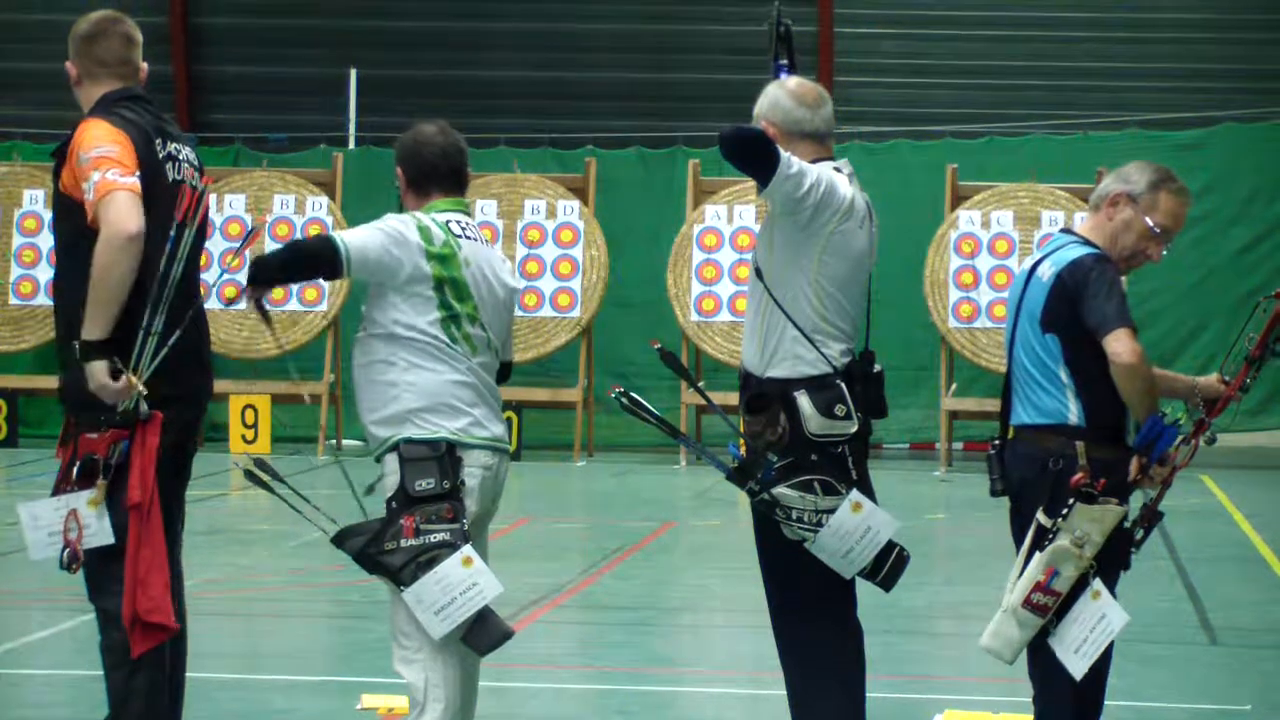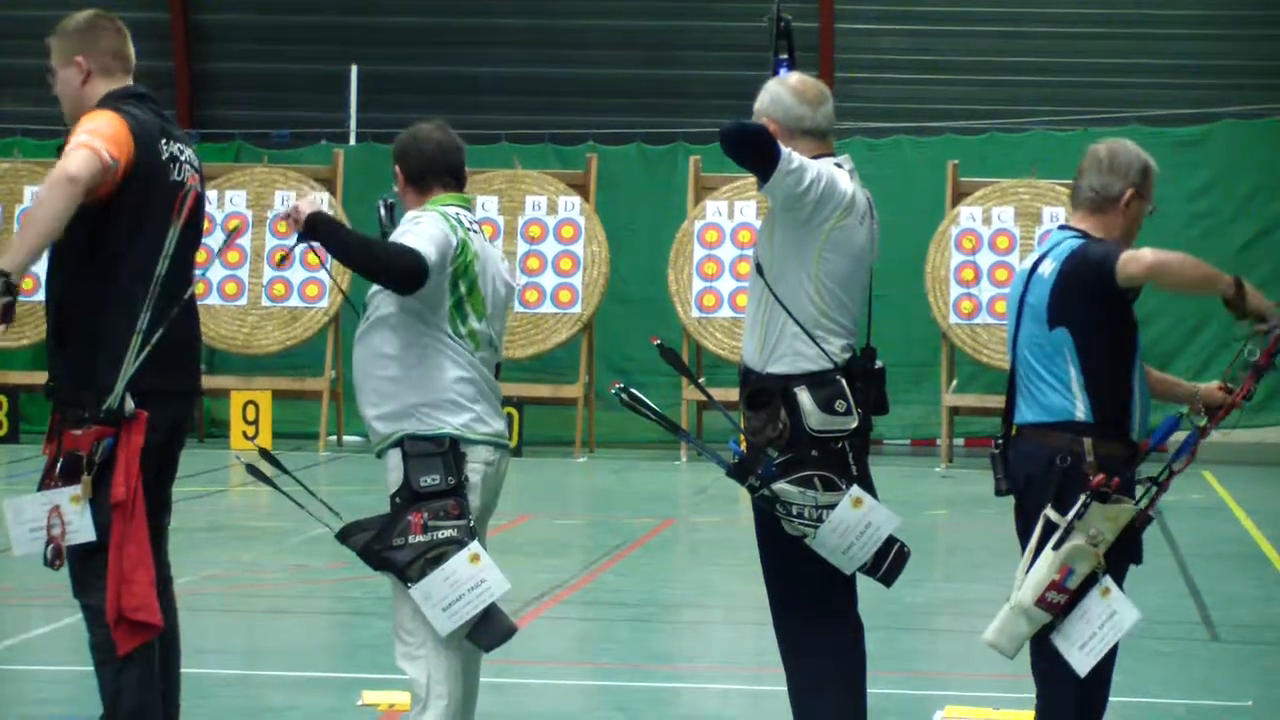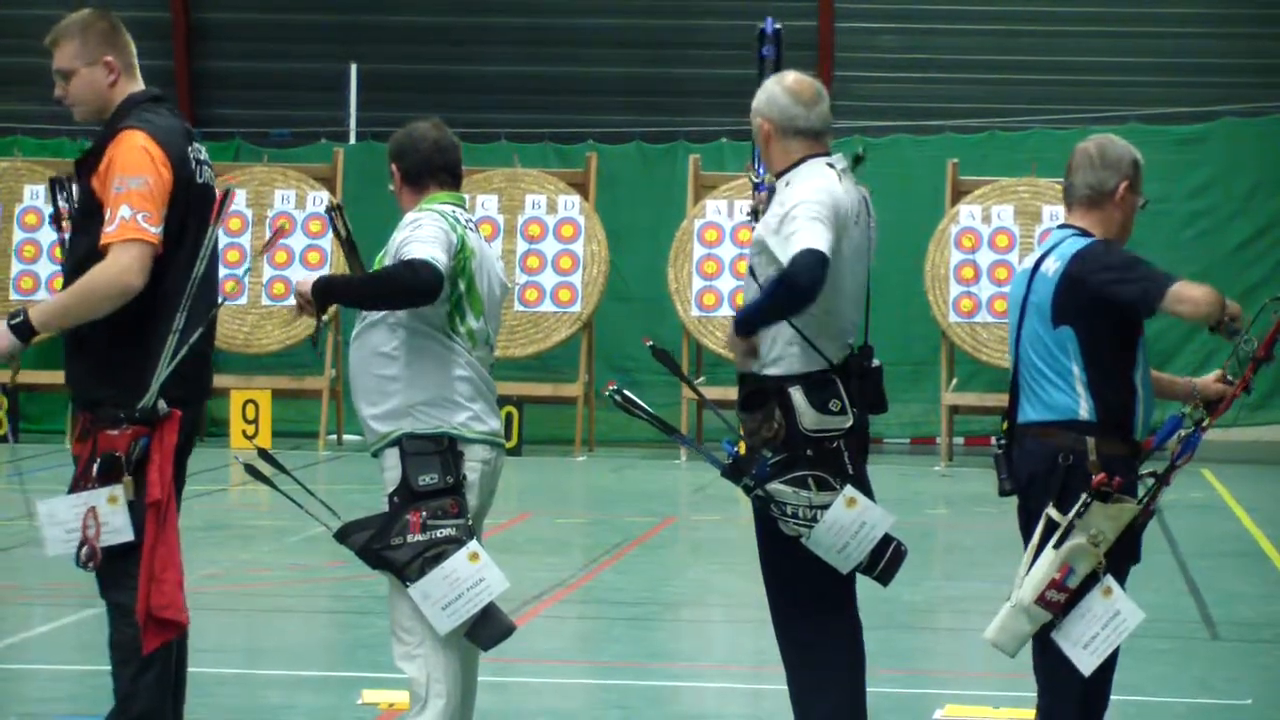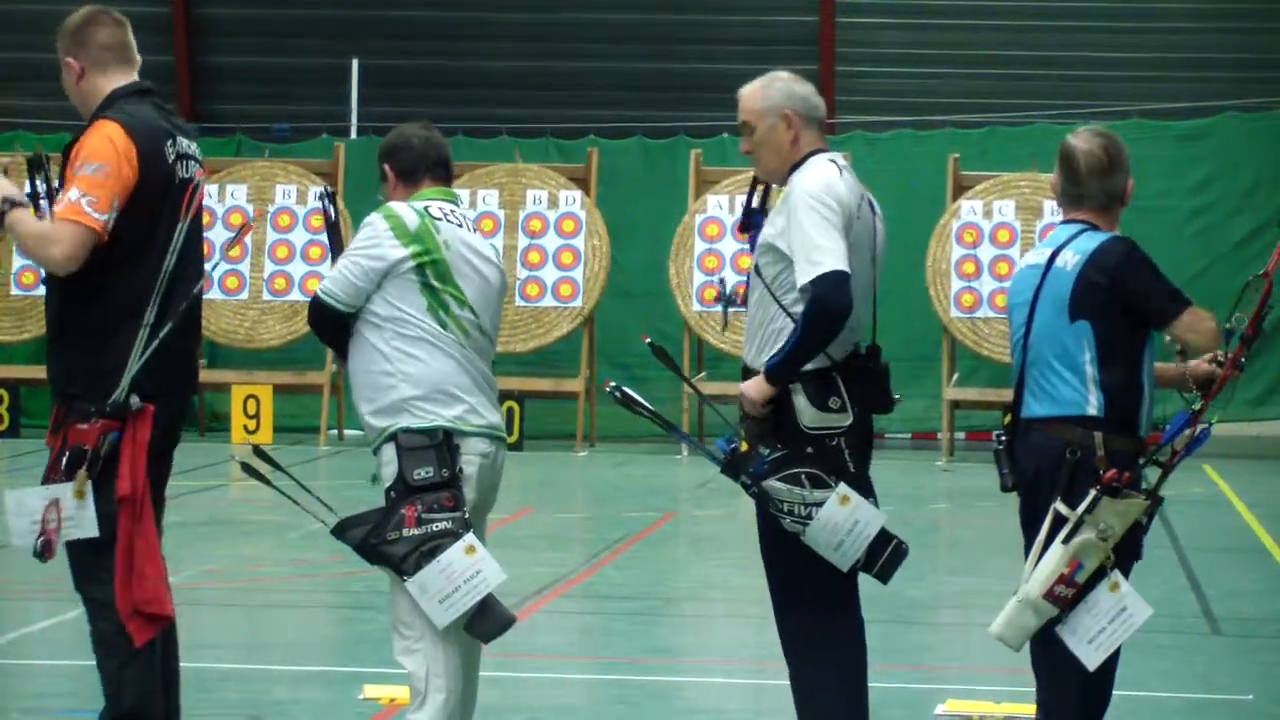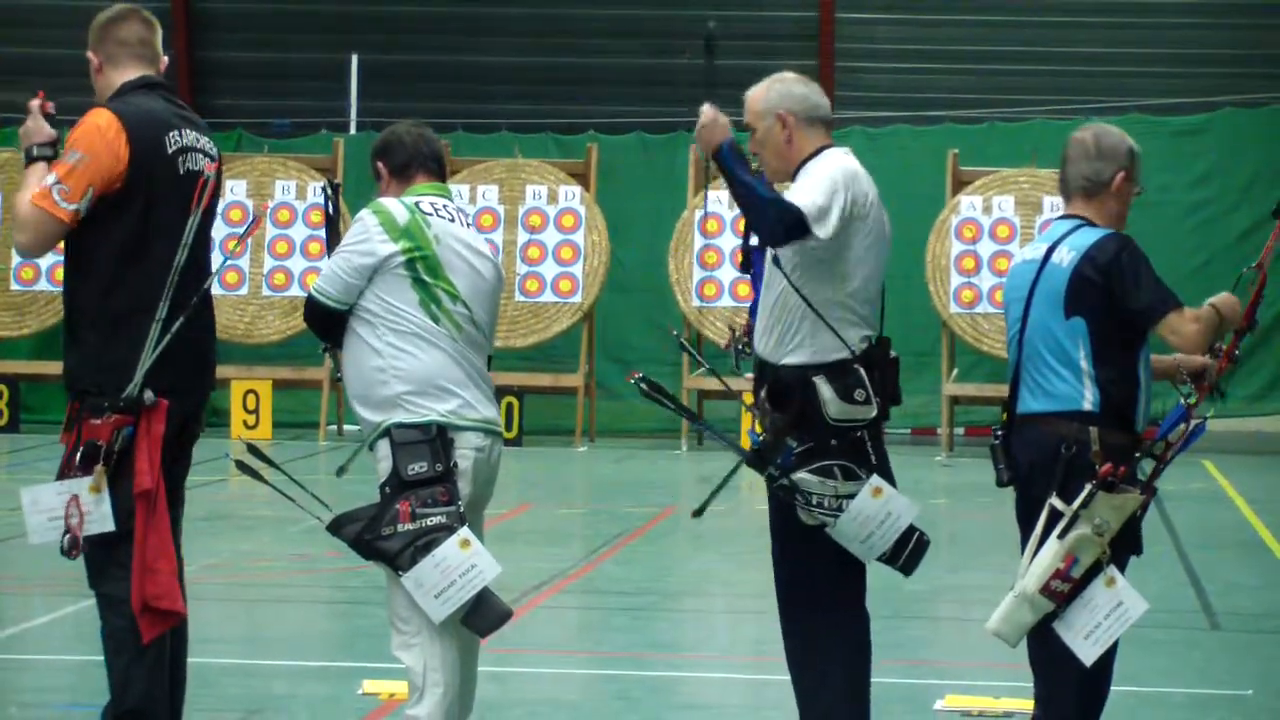
dt=1s
person 1, frame 1
left shoulder: (100, 134)
right shoulder: (174, 142)
left elbow: (123, 230)
left wrist: (92, 345)
left hip: (125, 389)
right hip: (177, 380)
left knee: (121, 572)
right knee: (155, 563)
person 1, frame 2
left shoulder: (109, 124)
right shoulder: (174, 142)
left elbow: (72, 174)
left hip: (110, 389)
right hip: (161, 381)
left knee: (107, 570)
right knee: (141, 561)
person 1, frame 3
left shoulder: (134, 143)
right shoulder: (174, 136)
left elbow: (125, 272)
left hip: (133, 396)
right hip: (158, 388)
left knee: (132, 575)
right knee: (147, 567)
person 1, frame 4
left shoulder: (110, 135)
right shoulder: (176, 135)
left elbow: (62, 251)
right wrist: (67, 197)
left hip: (110, 387)
right hip: (157, 379)
left knee: (108, 567)
right knee: (132, 559)
person 1, frame 5
left shoulder: (108, 124)
right shoulder: (197, 135)
left elbow: (30, 235)
left wrist: (39, 154)
left hip: (123, 380)
right hip: (179, 372)
left knee: (122, 561)
right knee: (154, 554)
person 2, frame 1
left shoulder: (816, 190)
right shoulder: (842, 192)
left elbow: (737, 142)
left wrist: (765, 141)
left hip: (803, 421)
right hip: (816, 411)
left knee: (812, 601)
right knee: (809, 596)
person 2, frame 2
left shoulder: (817, 187)
right shoulder: (842, 188)
left elbow: (738, 138)
left wrist: (763, 135)
left hip: (804, 419)
right hip: (815, 409)
left knee: (813, 597)
right knee: (810, 593)
person 2, frame 3
left shoulder: (810, 191)
right shoulder: (838, 184)
left elbow: (806, 274)
left wrist: (743, 322)
left hip: (801, 417)
right hip: (820, 409)
left knee: (809, 592)
right knee: (815, 591)
person 2, frame 4
left shoulder: (812, 185)
right shoulder: (844, 184)
left elbow: (829, 300)
left wrist: (771, 376)
left hip: (808, 415)
left knee: (810, 589)
right knee: (820, 586)
person 2, frame 5
left shoulder: (833, 171)
right shoulder: (831, 177)
left elbow: (783, 225)
left wrist: (724, 150)
left hip: (825, 411)
right hip: (816, 404)
left knee: (822, 583)
right knee: (814, 581)
person 3, frame 1
left shoulder: (409, 235)
right shoulder: (494, 258)
left elbow: (317, 255)
left wrist: (259, 271)
right hip: (479, 452)
left knee: (425, 626)
person 3, frame 2
left shoulder: (432, 224)
right shoulder: (486, 249)
left elbow: (405, 270)
left wrist: (317, 223)
left hip: (434, 449)
right hip: (471, 446)
left knee: (427, 616)
person 3, frame 3
left shoulder: (428, 222)
right shoulder: (478, 241)
left elbow: (419, 281)
left wrist: (323, 287)
right hip: (464, 445)
left knee: (424, 614)
person 3, frame 4
left shoulder: (394, 222)
right shoulder: (483, 246)
left elbow: (325, 314)
left wrist: (362, 345)
right hip: (477, 441)
left knee: (424, 612)
person 3, frame 5
left shoulder: (385, 218)
right shoulder: (478, 241)
left elbow: (319, 312)
left wrist: (365, 338)
right hip: (475, 437)
left knee: (422, 609)
person 4, frame 1
left shoulder: (1049, 259)
right shoulder: (1089, 267)
right elbow: (1125, 358)
left wrist: (1193, 388)
left hip: (1042, 461)
right hip: (1075, 470)
left knee: (1057, 614)
person 4, frame 2
left shoulder: (1052, 259)
right shoulder: (1082, 260)
right elbow: (1149, 264)
left wrist: (1193, 394)
left hip: (1052, 462)
right hip: (1079, 467)
left knee: (1068, 613)
person 4, frame 3
left shoulder: (1043, 260)
right shoulder: (1094, 260)
right elbow: (1194, 301)
left wrist: (1190, 389)
right wrist: (1223, 308)
left hip: (1048, 458)
right hip: (1084, 464)
left knee: (1064, 610)
person 4, frame 4
left shoulder: (1032, 262)
right shoulder: (1112, 257)
right elbow: (1204, 334)
left wrist: (1181, 375)
right wrist: (1191, 348)
left hip: (1041, 450)
right hip: (1089, 458)
person 4, frame 5
left shoulder: (1030, 255)
right shoulder: (1108, 252)
right elbow: (1189, 333)
left wrist: (1175, 367)
right wrist: (1221, 310)
left hip: (1037, 444)
right hip: (1086, 454)
